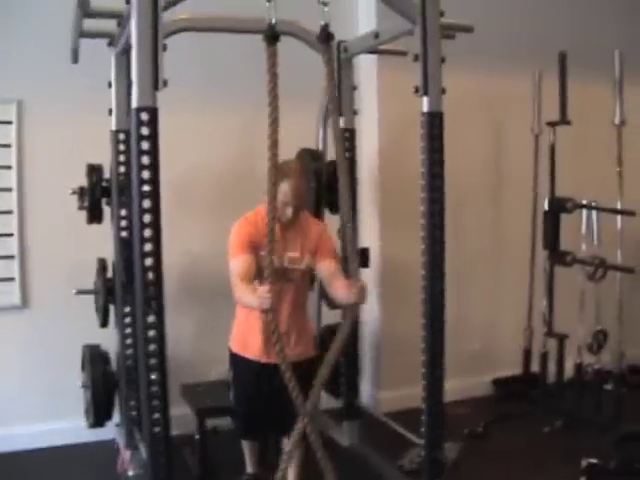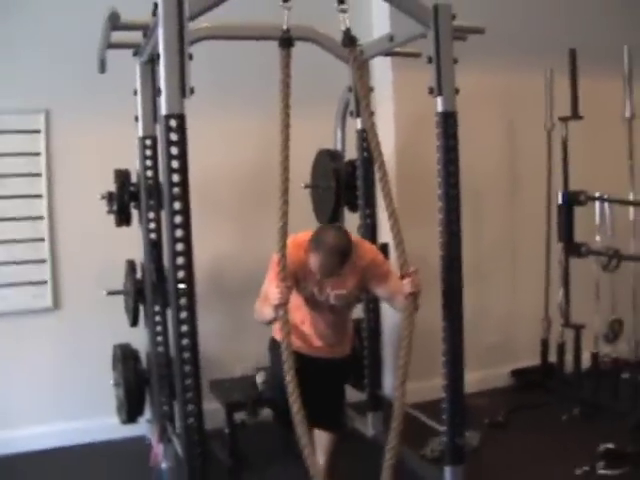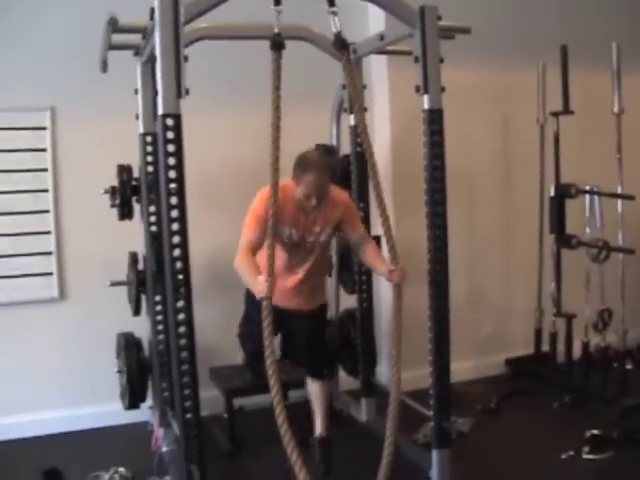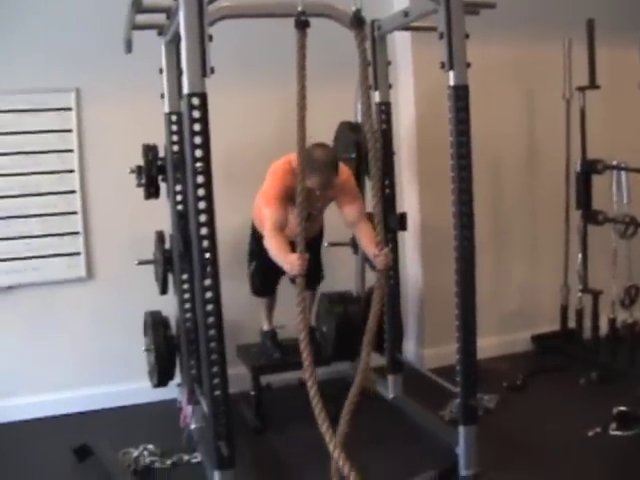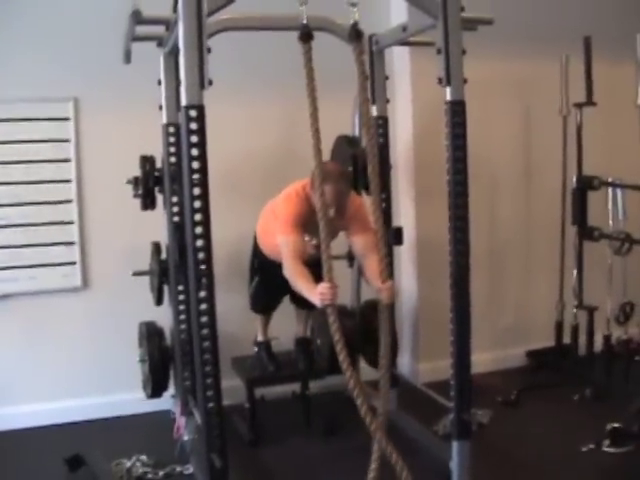
dt=1s
person 1, frame 1
left shoulder: (317, 232)
right shoulder: (247, 228)
left elbow: (334, 282)
right elbow: (239, 284)
left wrist: (351, 292)
right wrist: (256, 299)
left hip: (297, 347)
right hip: (250, 346)
left knee: (295, 420)
right knee: (249, 416)
person 1, frame 2
left shoulder: (367, 257)
right shoulder: (293, 251)
left elbow: (396, 298)
right elbow: (260, 312)
left wrist: (408, 293)
right wrist: (273, 308)
left hip: (334, 347)
right hip: (292, 339)
left knee: (328, 414)
right knee: (283, 400)
left ankle: (321, 472)
right ankle: (264, 382)
person 1, frame 3
left shoulder: (340, 201)
right shoulder: (270, 198)
left elbow: (362, 242)
right elbow: (244, 253)
left wrist: (386, 269)
right wrist: (254, 280)
left hip: (309, 300)
right hip: (267, 296)
left knee: (315, 366)
left ankle: (321, 435)
person 1, frame 4
left shoulder: (343, 177)
right shoulder: (280, 174)
left elbow: (357, 220)
right elbow: (273, 232)
left wrist: (374, 252)
right wrist: (286, 261)
left hip: (310, 230)
right hip: (269, 229)
left knee: (310, 279)
right knee: (265, 282)
right ankle: (267, 329)
person 1, frame 5
left shoulder: (355, 206)
right shoulder: (291, 202)
left elbow: (367, 253)
right elbow: (290, 262)
left wrist: (379, 285)
right wrist: (314, 293)
left hip: (312, 249)
right hip: (271, 248)
left knee: (306, 297)
right knee: (264, 299)
left ankle: (302, 339)
right ankle: (261, 341)
